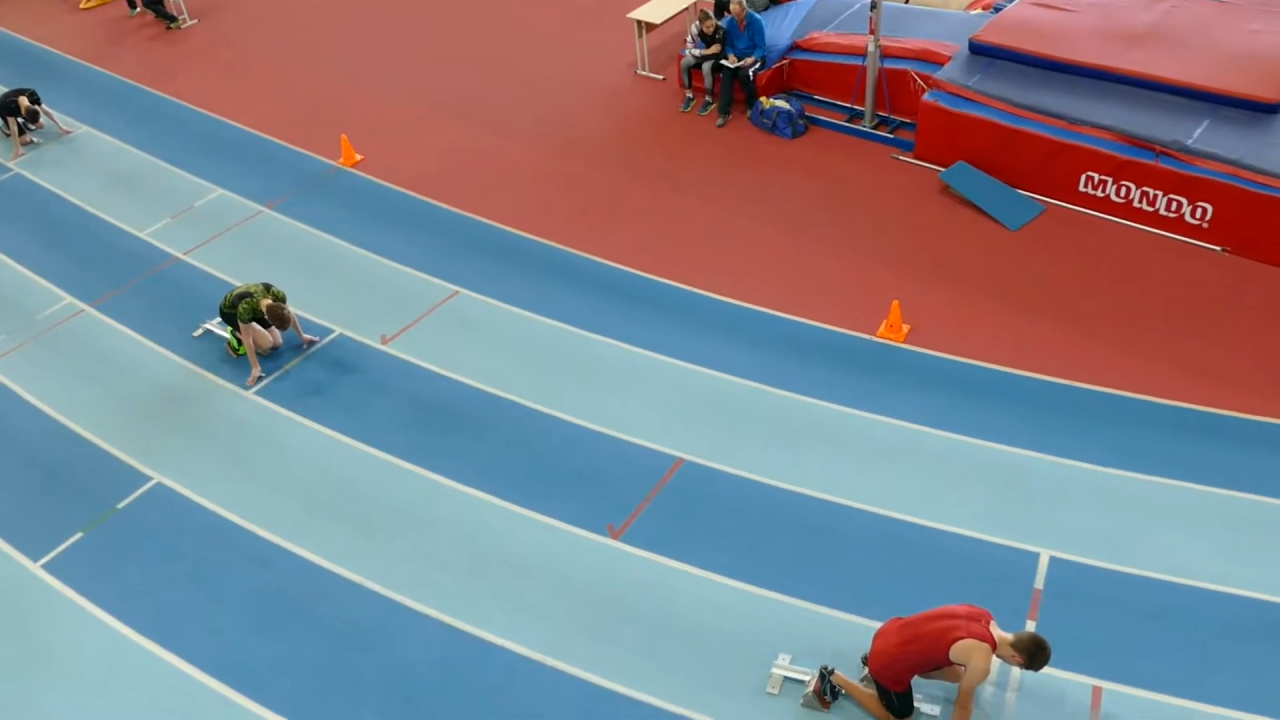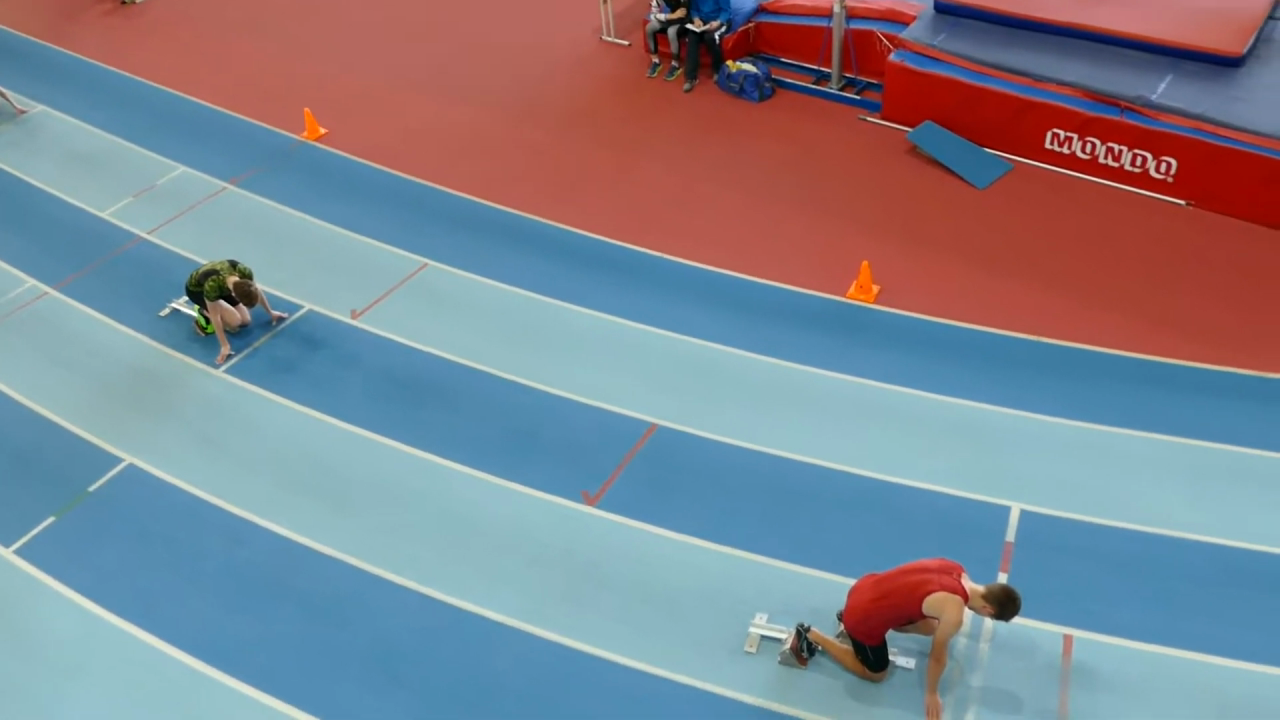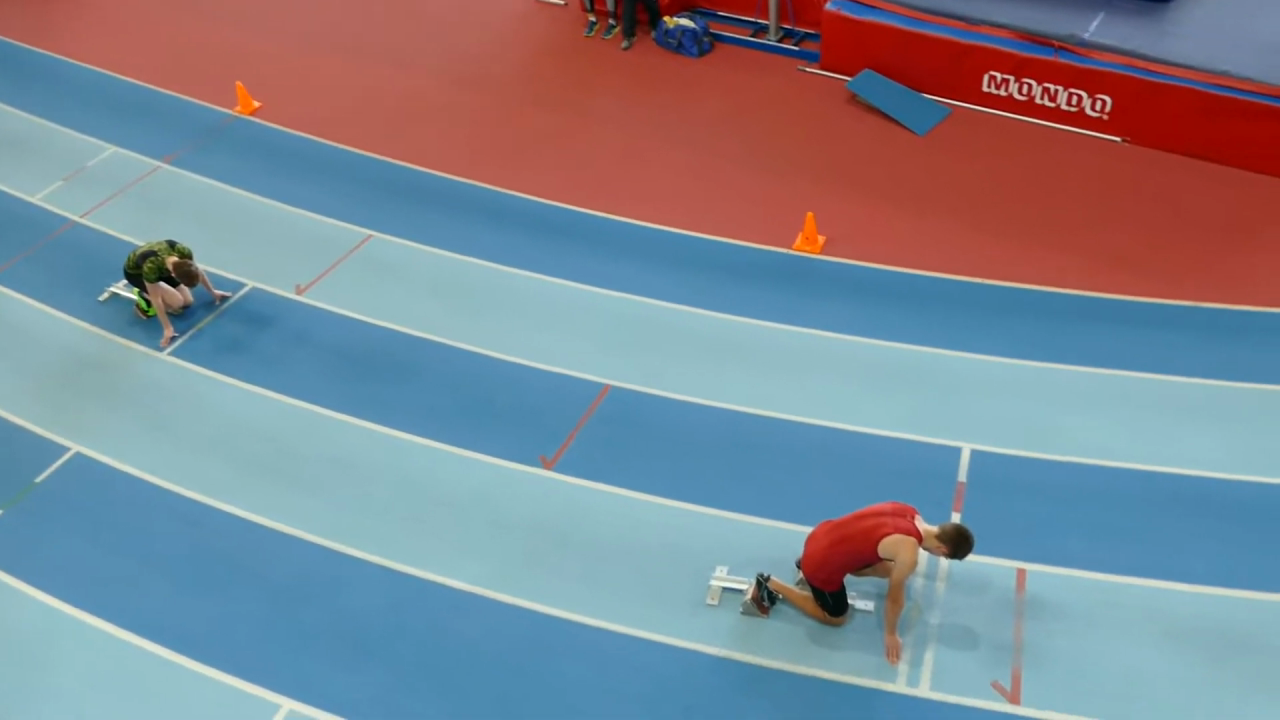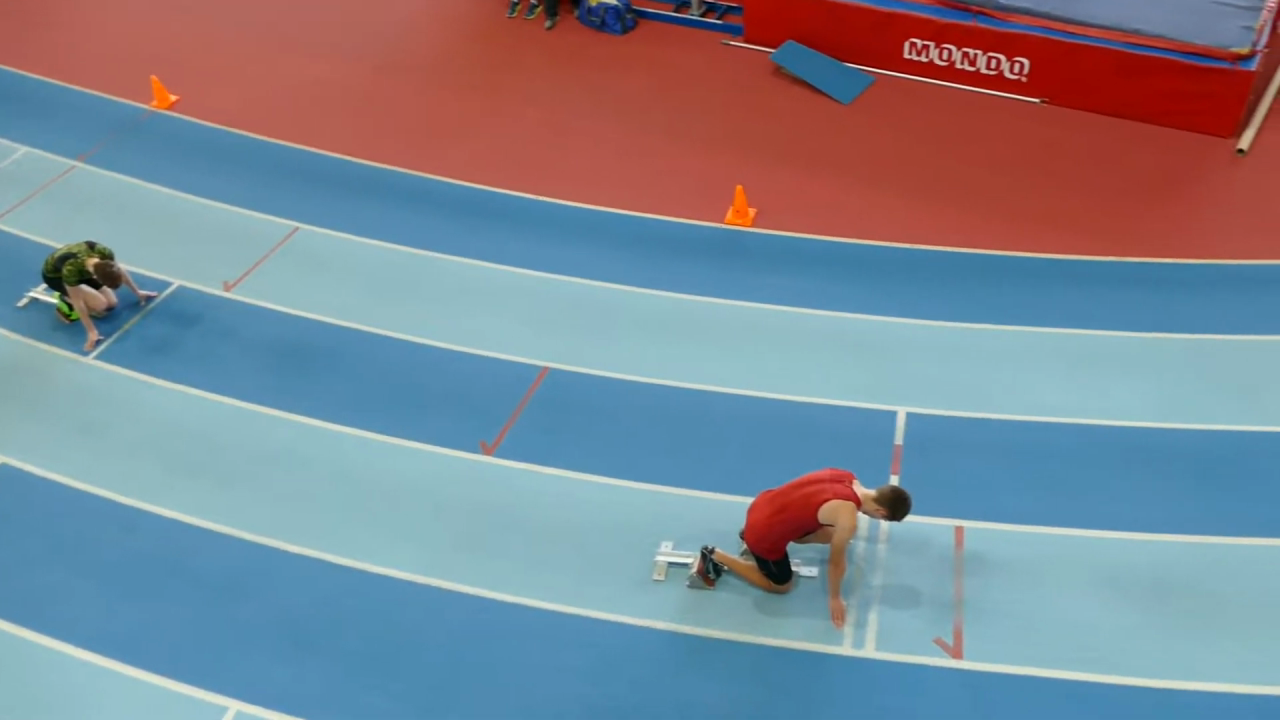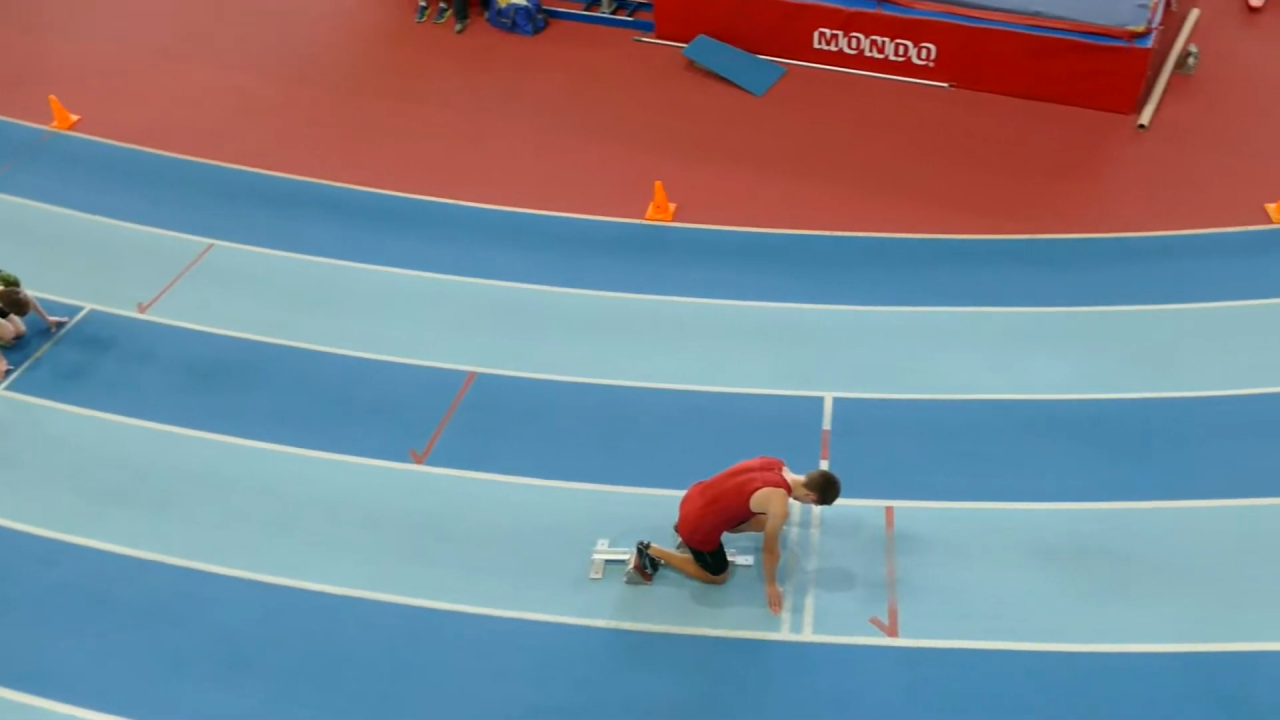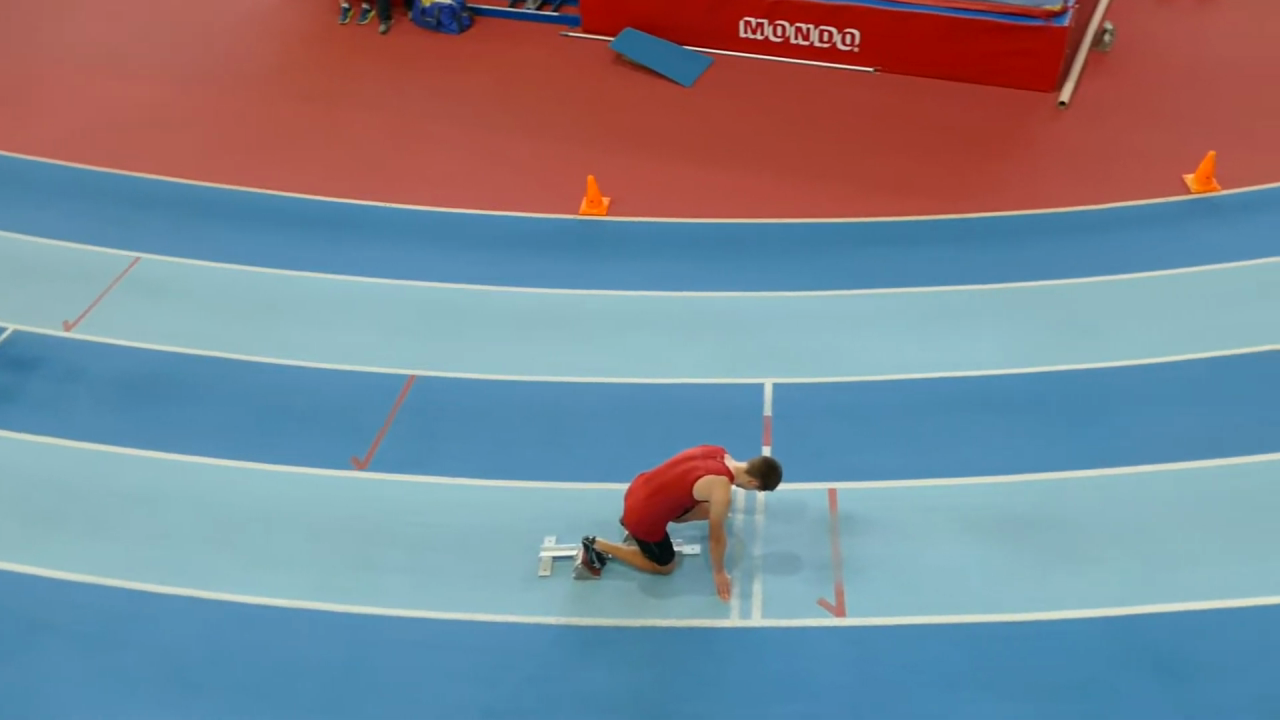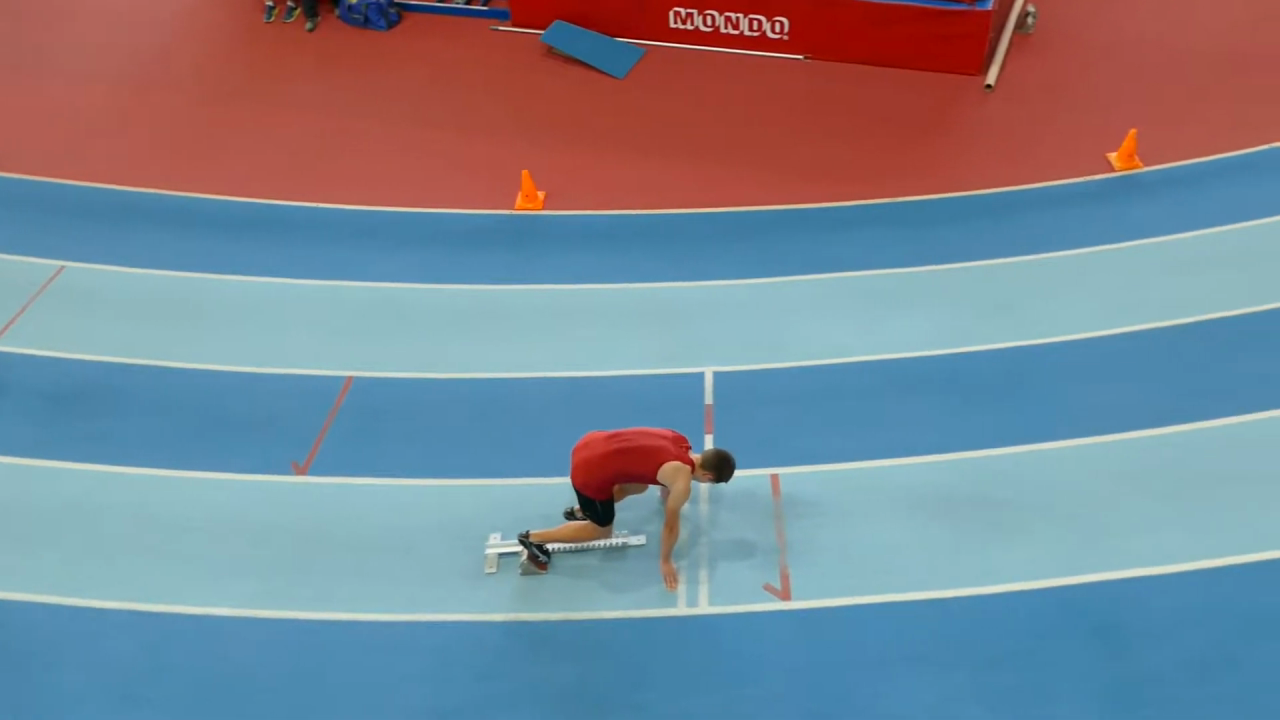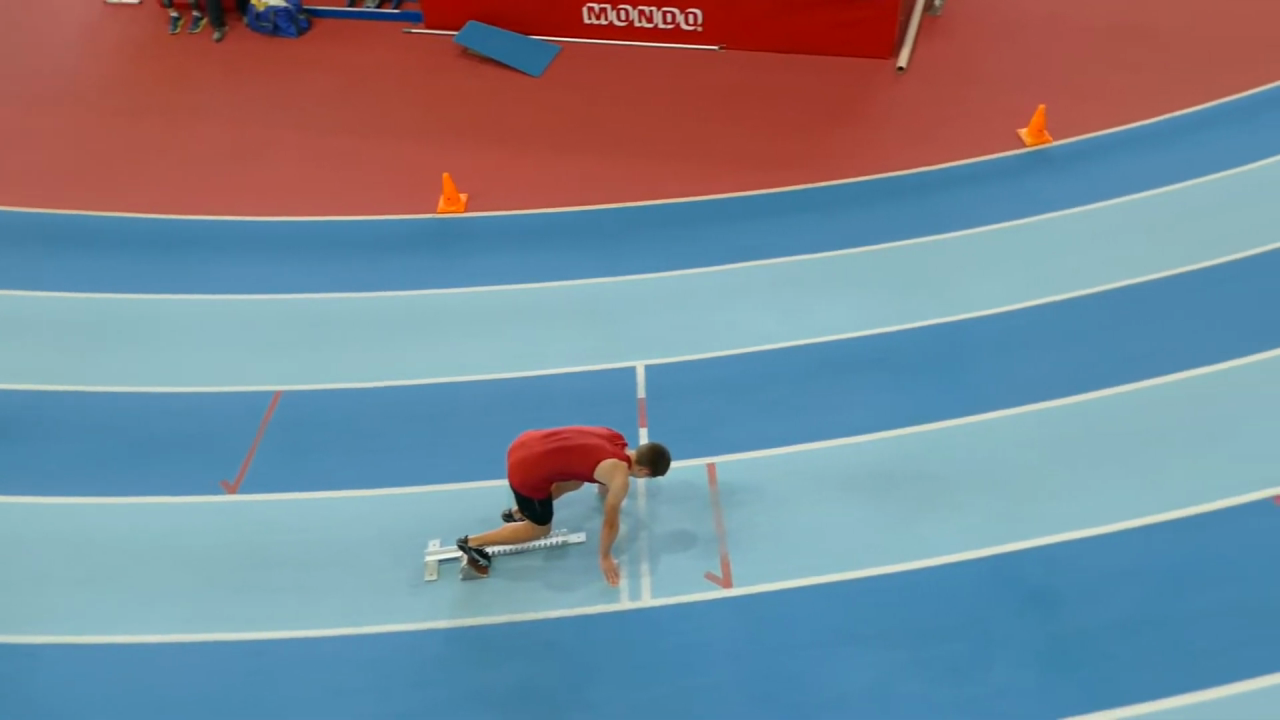
dt=0.5s
person 1, frame 1
left shoulder: (986, 618)
right shoulder: (981, 661)
left wrist: (966, 676)
left hip: (893, 631)
right hip: (890, 662)
left knee: (955, 674)
right ankle: (835, 679)
person 1, frame 2
left shoulder: (958, 571)
right shoulder: (954, 613)
right elbow: (937, 657)
left wrist: (939, 629)
right wrist: (931, 694)
left hip: (866, 587)
right hip: (863, 616)
left knee: (929, 627)
right knee: (876, 674)
right ankle: (810, 636)
person 1, frame 3
left shoulder: (911, 513)
right shoulder: (908, 554)
right elbow: (895, 598)
left wrist: (896, 572)
right wrist: (891, 635)
left hip: (823, 534)
right hip: (821, 564)
left knee: (886, 569)
right knee: (836, 618)
right ankle: (771, 585)
person 1, frame 4
left shoulder: (849, 478)
right shoulder: (848, 518)
right elbow: (836, 562)
left wrist: (839, 537)
right wrist: (835, 598)
left hip: (763, 504)
right hip: (764, 534)
left knee: (827, 534)
right knee: (782, 586)
right ankle: (715, 557)
person 1, frame 5
left shoulder: (778, 465)
right shoulder: (779, 505)
right elbow: (770, 550)
left wrist: (772, 524)
right wrist: (771, 585)
left hip: (696, 497)
right hip: (698, 526)
left knee: (761, 523)
right knee: (718, 576)
right ankle: (651, 552)
person 1, frame 6
left shoulder: (721, 454)
right shoulder: (721, 492)
right elbow: (717, 537)
left wrist: (718, 512)
right wrist: (719, 573)
left hip: (640, 488)
right hip: (642, 516)
left knee: (706, 511)
right knee: (665, 567)
right ankle: (596, 545)
person 1, frame 7
left shoulder: (681, 442)
right shoulder: (682, 481)
right elbow: (671, 525)
left wrist: (667, 496)
right wrist: (665, 561)
left hip: (590, 444)
right hip: (590, 471)
right knee: (602, 529)
left ankle: (579, 511)
right ankle: (533, 539)
person 1, frame 8
left shoulder: (616, 440)
right shoulder: (620, 478)
right elbow: (610, 522)
left wrist: (604, 492)
right wrist: (605, 558)
left hip: (525, 443)
right hip: (526, 471)
right knee: (541, 528)
left ankle: (518, 513)
right ankle: (472, 543)
